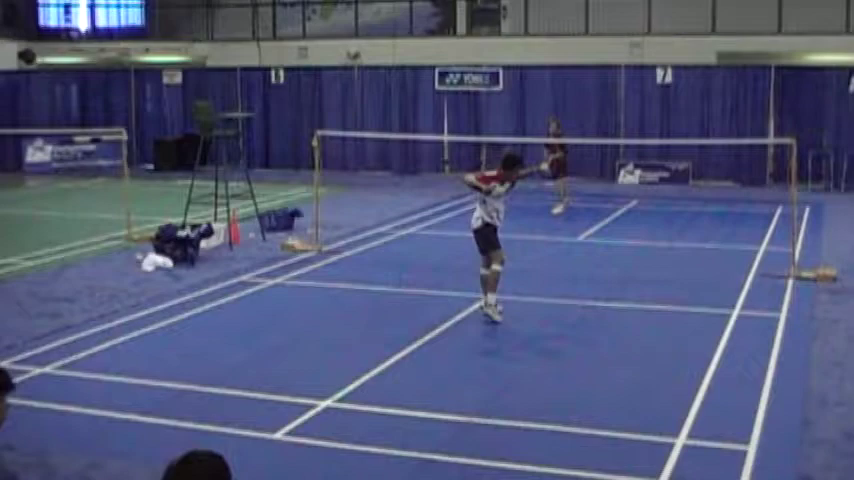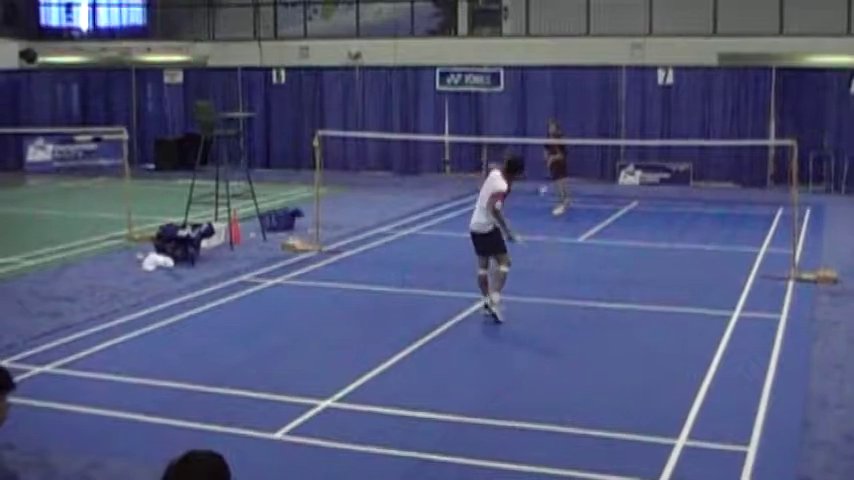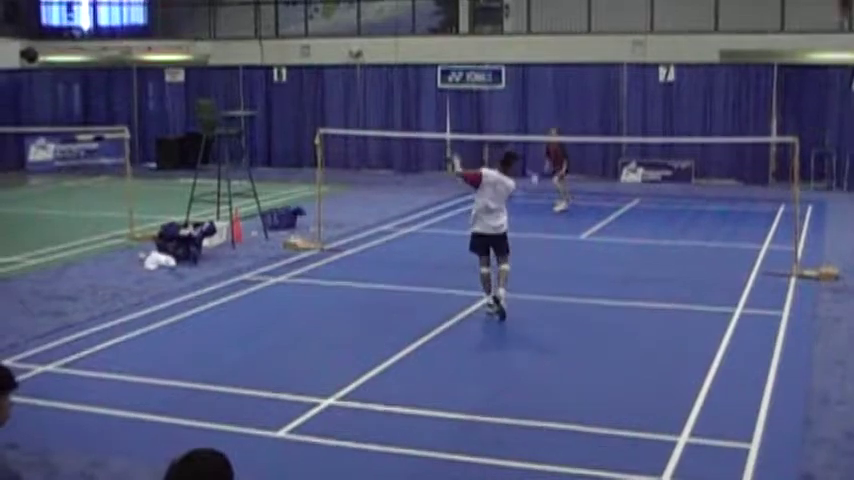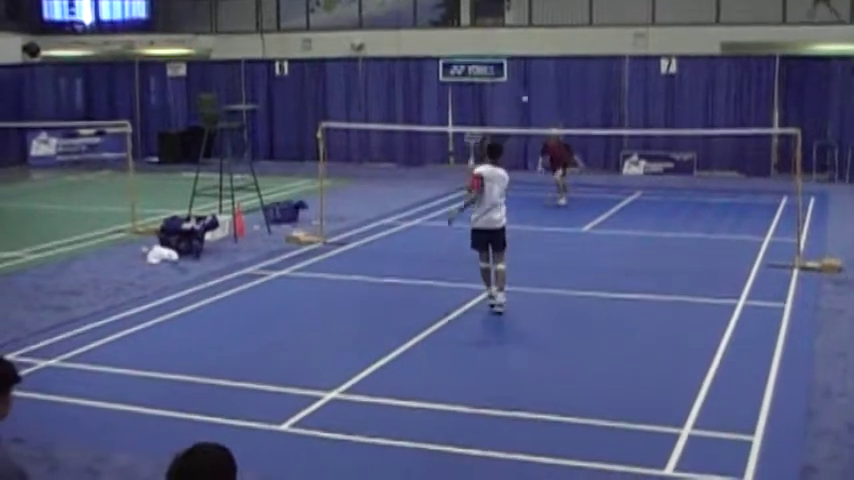
dt=0.3s
person 1, frame 1
left shoulder: (509, 179)
right shoulder: (490, 177)
left elbow: (521, 174)
right elbow: (467, 178)
left wrist: (535, 170)
right wrist: (481, 187)
left hip: (489, 224)
right hip: (483, 224)
left knee: (486, 262)
right knee: (498, 259)
left ankle: (488, 302)
right ankle: (490, 303)
person 1, frame 2
left shoulder: (495, 173)
right shoulder: (502, 188)
left elbow: (494, 166)
right elbow: (494, 208)
right wrist: (506, 230)
left hip: (476, 226)
right hip: (488, 227)
left knee: (483, 263)
right knee: (504, 262)
left ankle: (488, 302)
right ankle: (494, 301)
person 1, frame 3
left shoulder: (484, 174)
right shoulder: (511, 184)
left elbow: (460, 173)
left wrist: (456, 161)
left hip: (480, 228)
right hip: (499, 228)
left knee: (484, 263)
right knee: (504, 262)
left ankle: (490, 300)
right ankle: (500, 293)
person 1, frame 4
left shoulder: (480, 172)
right shoulder: (504, 175)
left elbow: (475, 195)
left wrist: (458, 210)
left hip: (480, 223)
right hip: (498, 223)
left knee: (484, 259)
right knee: (499, 260)
left ankle: (491, 293)
right ankle: (500, 298)
